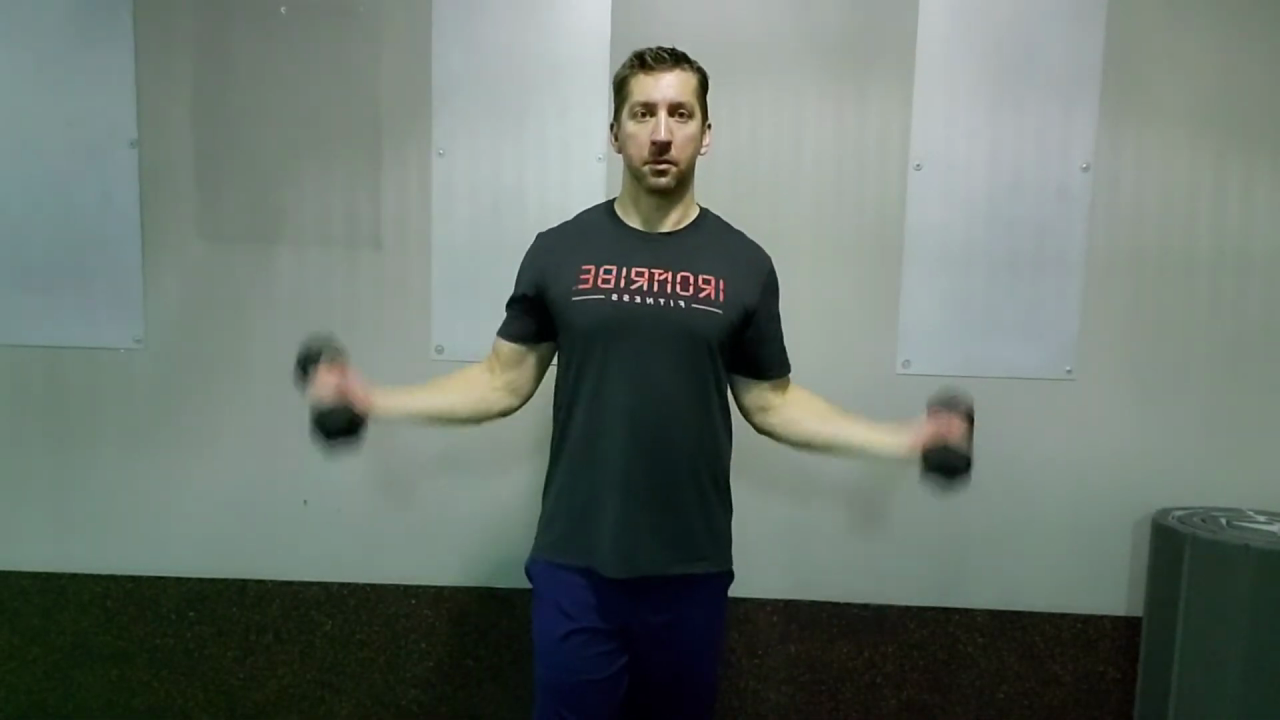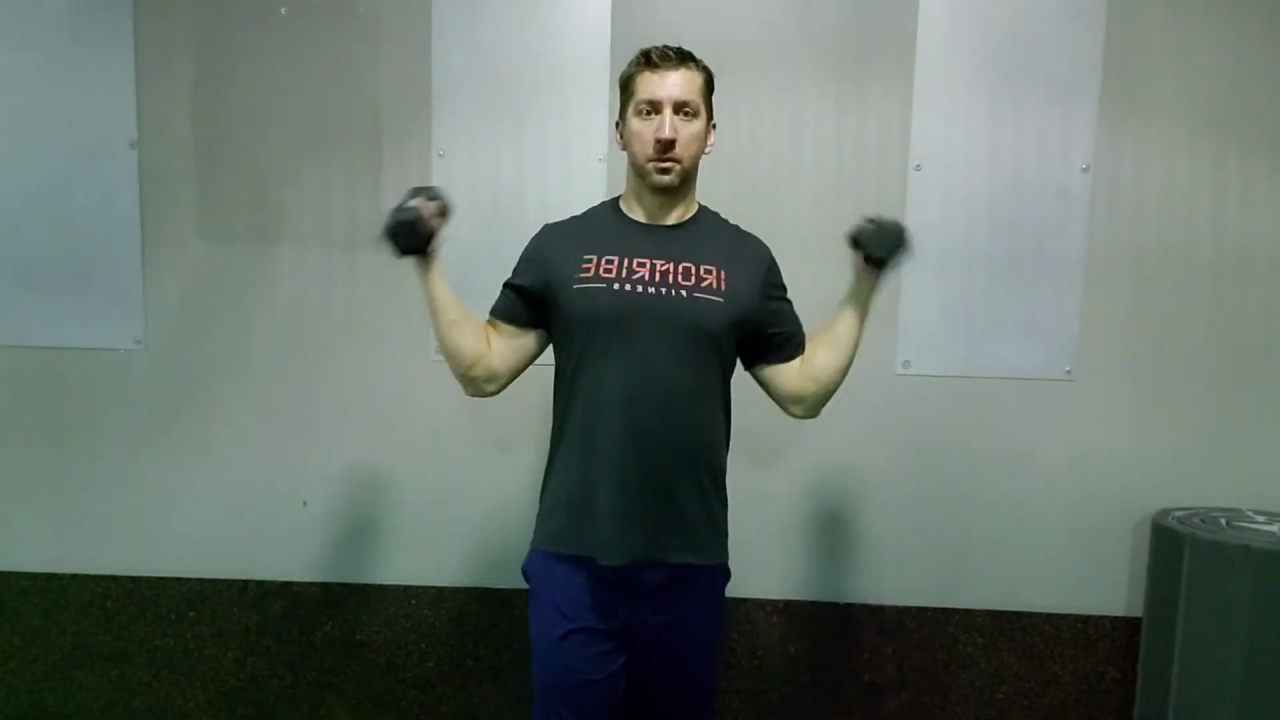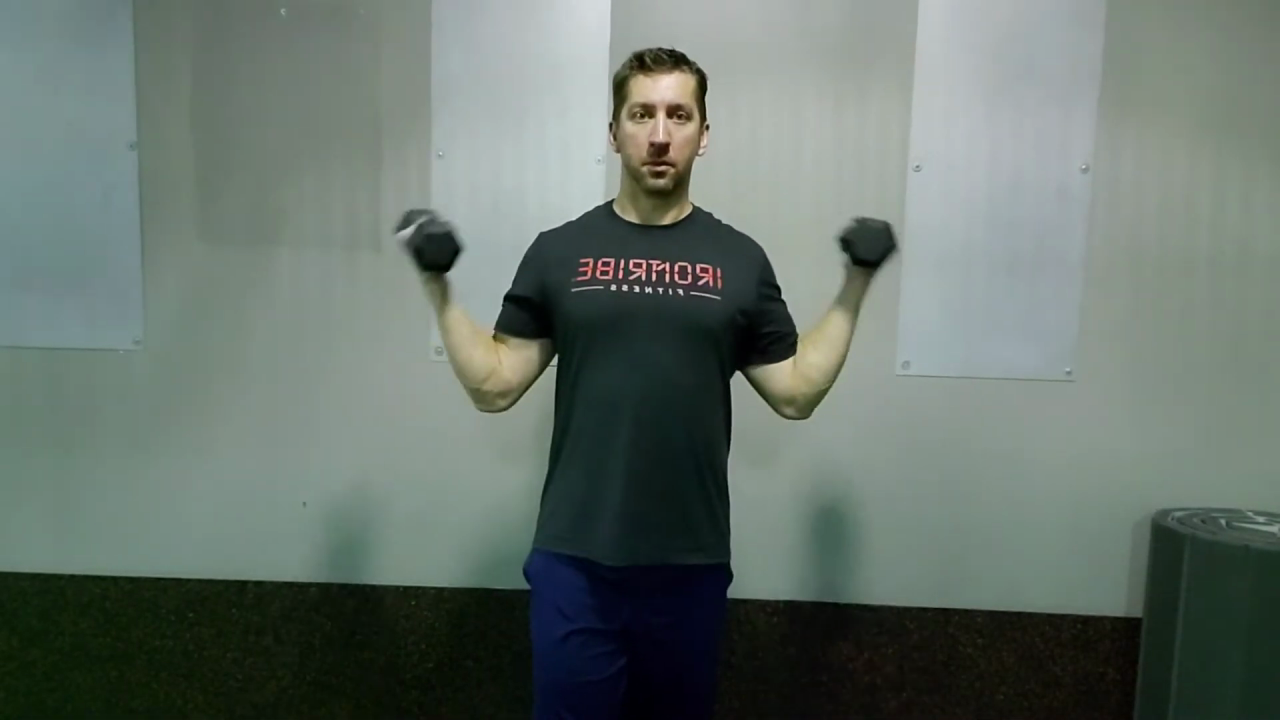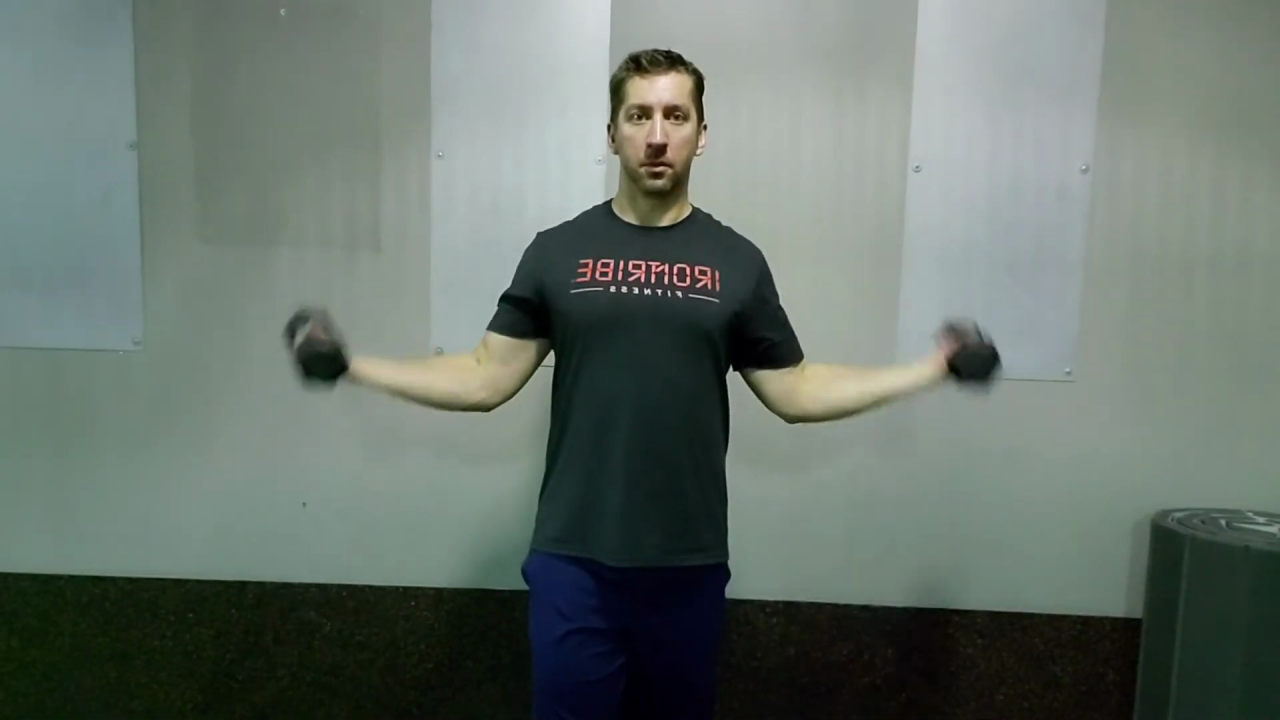
dt=0.3s
person 1, frame 1
left shoulder: (744, 264)
right shoulder: (558, 251)
left elbow: (771, 404)
right elbow: (503, 381)
left wrist: (895, 439)
right wrist: (379, 400)
left hip: (691, 563)
right hip: (575, 560)
person 1, frame 2
left shoulder: (745, 259)
right shoulder: (560, 246)
left elbow: (804, 392)
right elbow: (481, 370)
left wrist: (860, 288)
right wrist: (432, 266)
left hip: (689, 558)
right hip: (574, 553)
person 1, frame 3
left shoulder: (739, 258)
right shoulder: (558, 251)
left elbow: (795, 393)
right elbow: (494, 386)
left wrist: (851, 291)
right wrist: (440, 288)
left hip: (691, 558)
right hip: (575, 554)
person 1, frame 4
left shoulder: (737, 261)
right shoulder: (557, 252)
left elbow: (794, 390)
right elbow: (486, 377)
left wrist: (926, 370)
right wrist: (354, 366)
left hip: (689, 558)
right hip: (574, 555)
